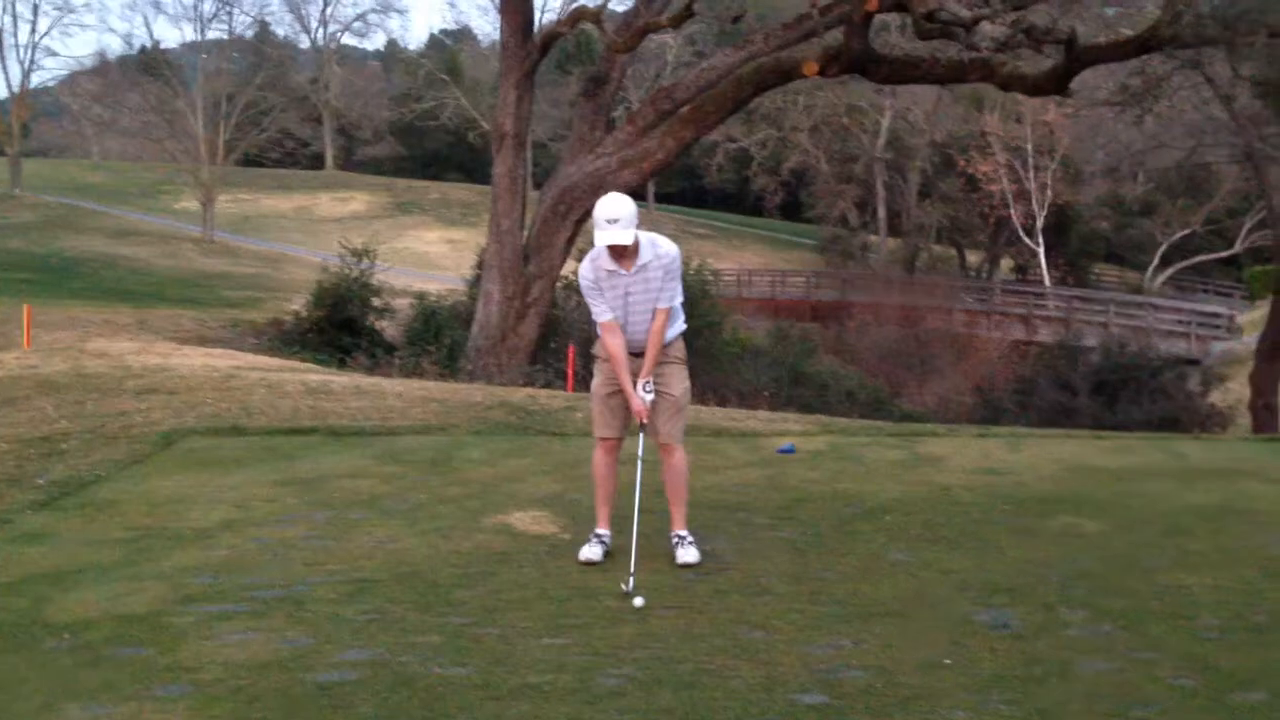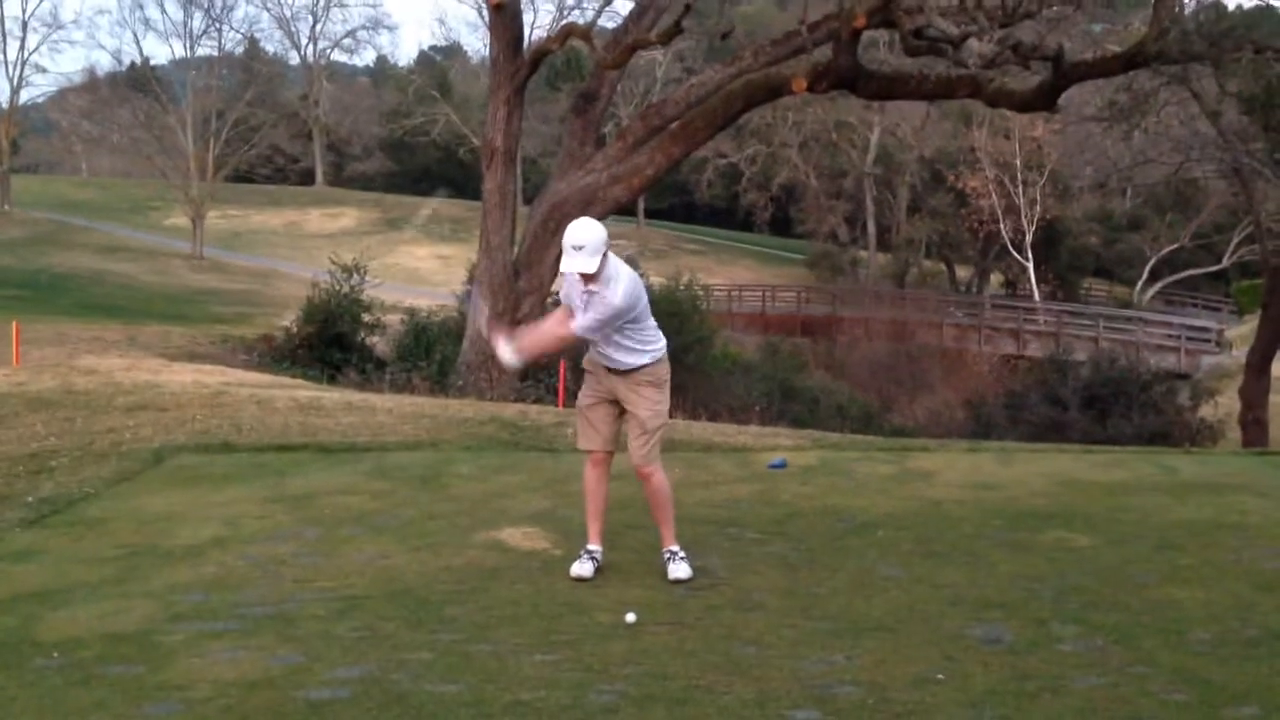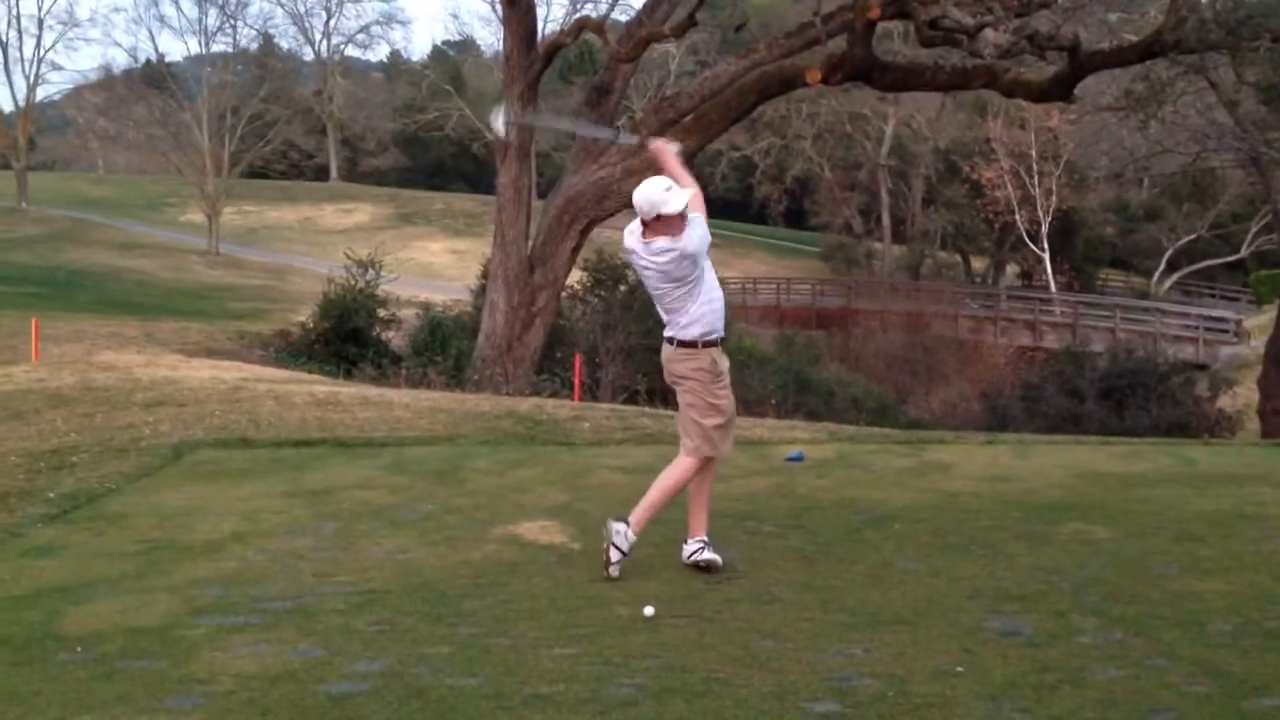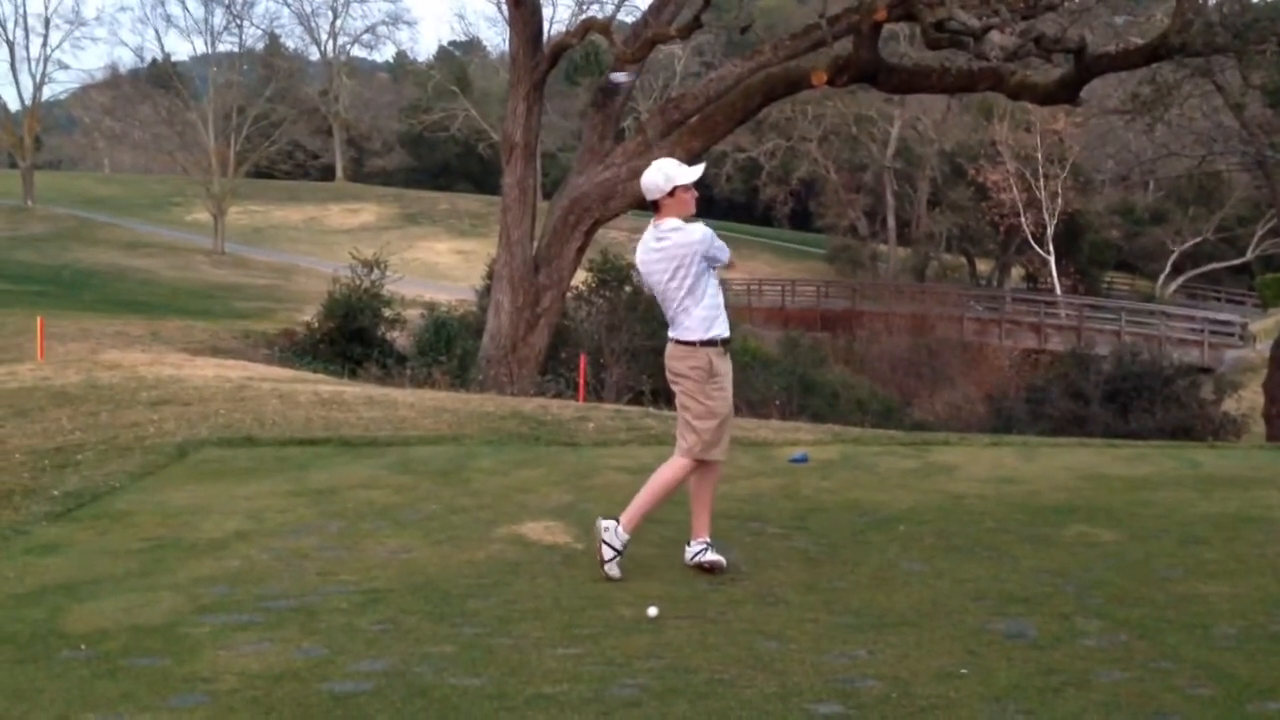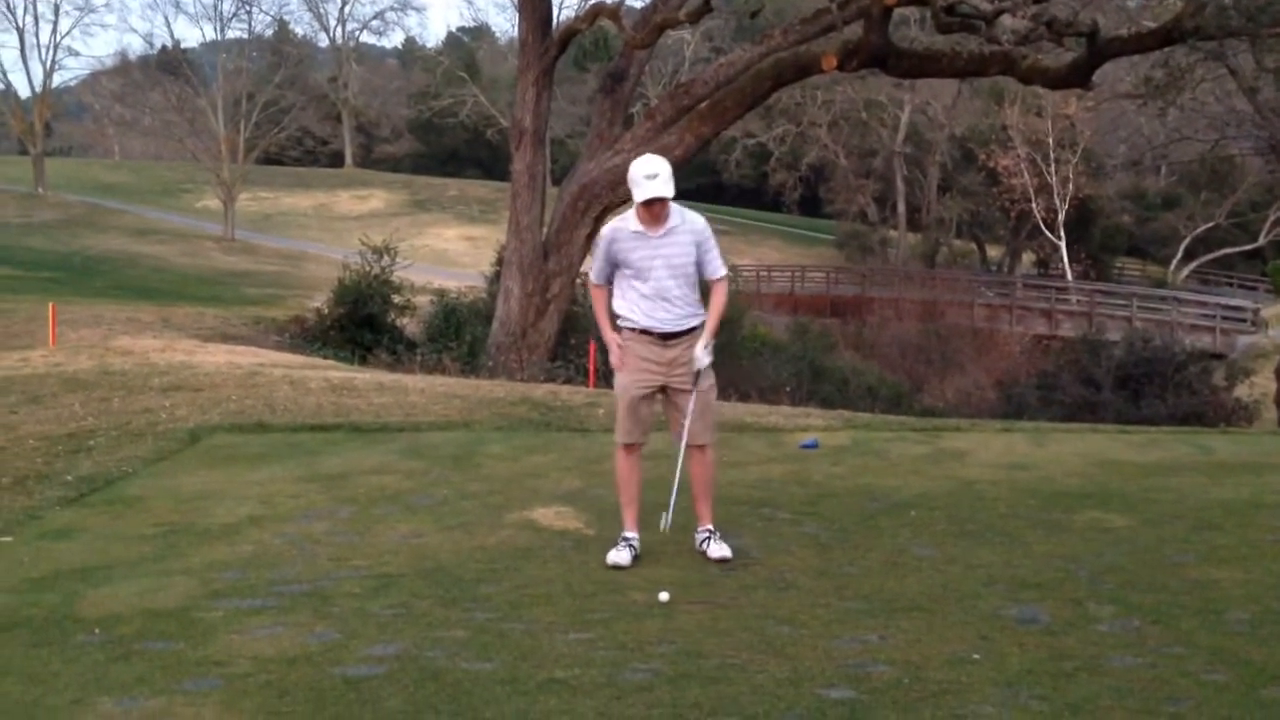
dt=1s
person 1, frame 1
left shoulder: (666, 253)
right shoulder: (590, 269)
left elbow: (660, 320)
right elbow: (610, 331)
left wrist: (646, 377)
right wrist: (630, 391)
left hip: (664, 352)
right hip: (614, 354)
left knee: (670, 443)
right knee: (607, 442)
left ankle: (680, 532)
right ankle: (601, 531)
person 1, frame 2
left shoulder: (618, 294)
right shoulder: (580, 265)
left elbow: (568, 334)
right elbow: (563, 316)
left wrist: (518, 352)
right wrist: (517, 337)
left hip: (643, 374)
right hip: (601, 368)
left knee: (646, 465)
right knee: (597, 458)
left ankle: (671, 548)
right ankle: (593, 547)
person 1, frame 3
left shoulder: (635, 238)
right shoulder: (684, 249)
right elbow: (698, 202)
left wrist: (664, 164)
right wrist: (671, 158)
left hip: (691, 350)
right hip: (698, 357)
left knee: (708, 449)
right knee: (696, 453)
left ankle: (696, 538)
right ankle: (628, 528)
person 1, frame 4
left shoulder: (647, 245)
right shoulder: (696, 235)
right elbow: (727, 262)
left hip: (695, 351)
right hip: (702, 356)
left knee: (711, 451)
right knee: (691, 454)
left ankle: (699, 542)
right ankle: (619, 528)
person 1, frame 5
left shoulder: (695, 227)
right shoulder: (614, 233)
left elbow: (719, 284)
right elbow: (597, 284)
left wrist: (706, 339)
right wrist: (608, 334)
left hip: (688, 342)
right hip: (637, 345)
left knee: (699, 441)
right knee: (629, 442)
left ankle: (706, 528)
right ankle: (630, 535)
